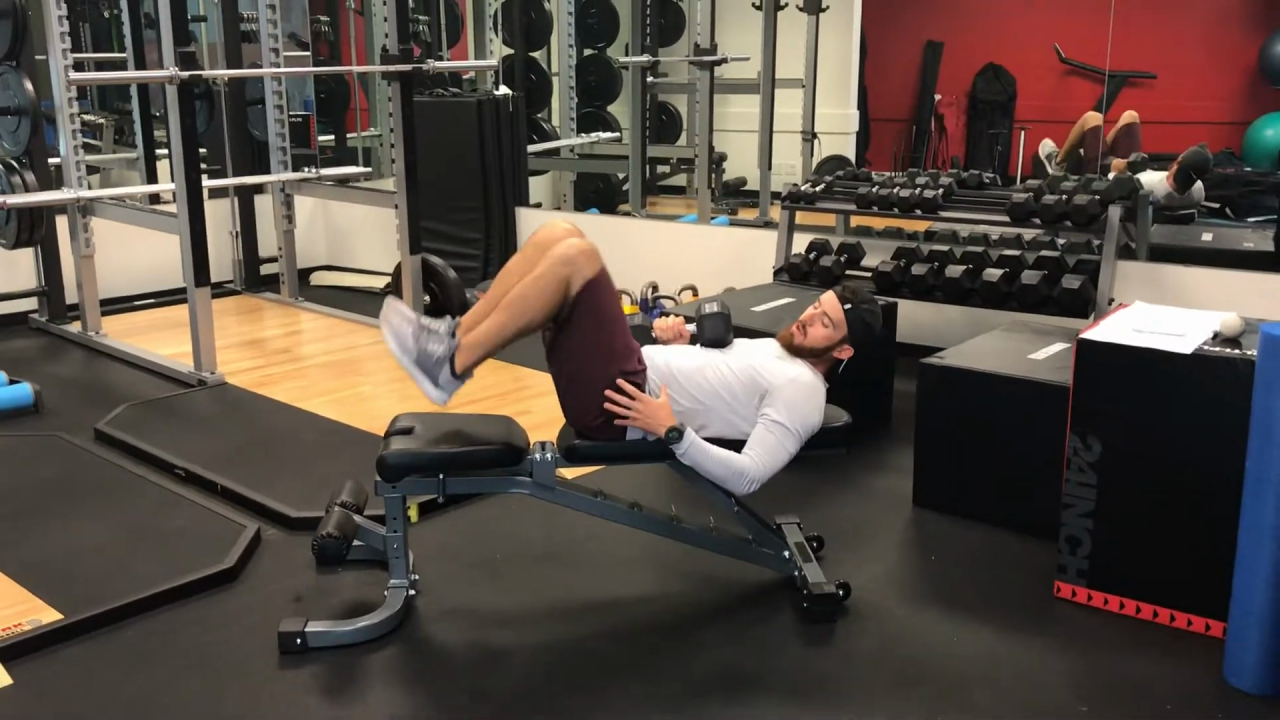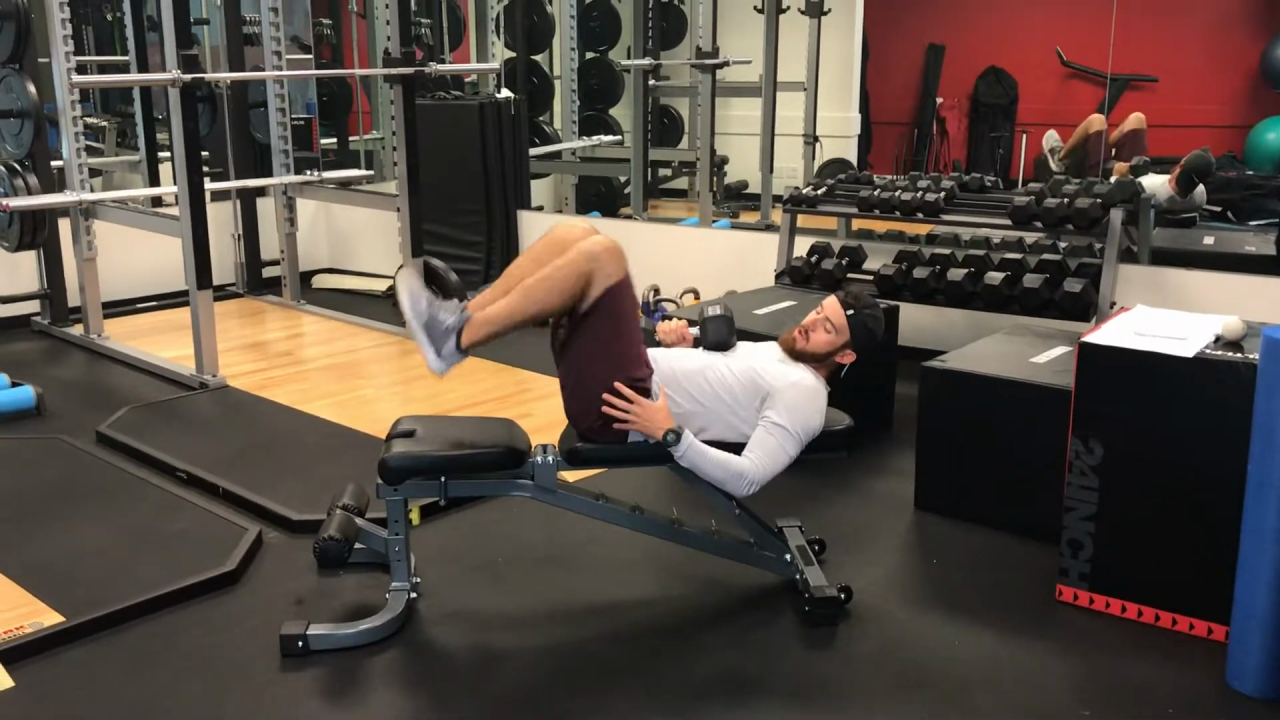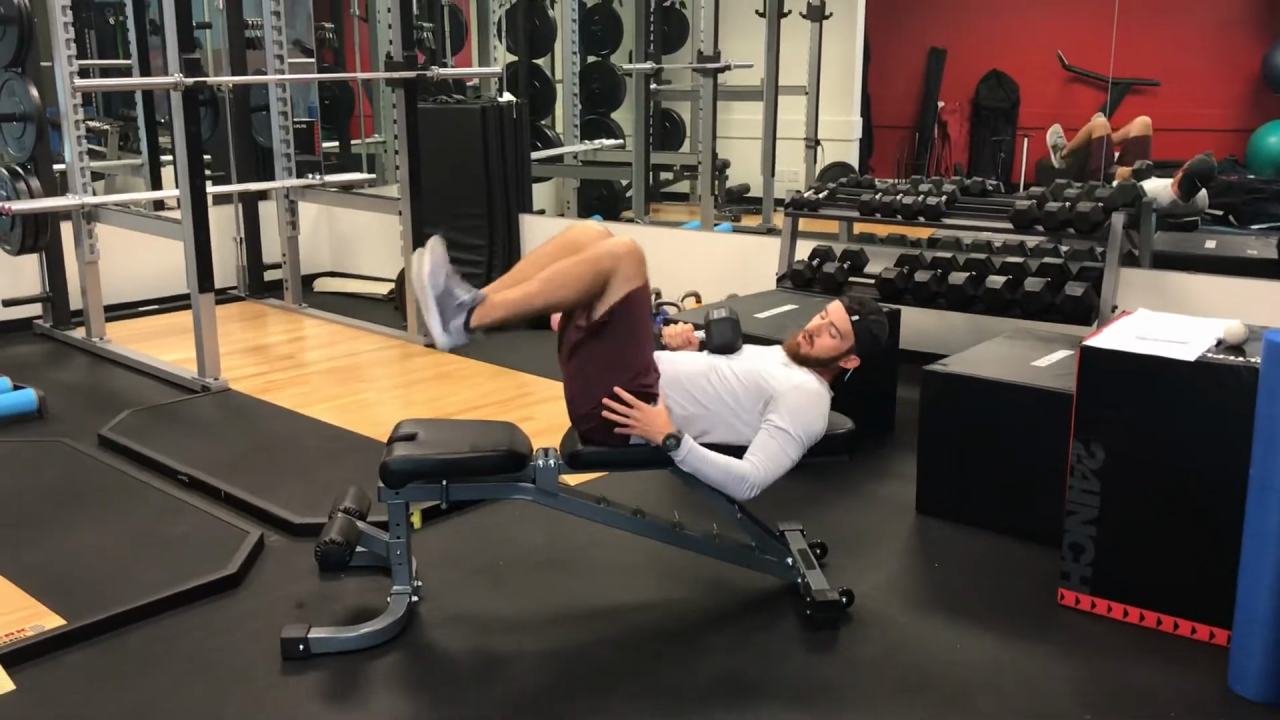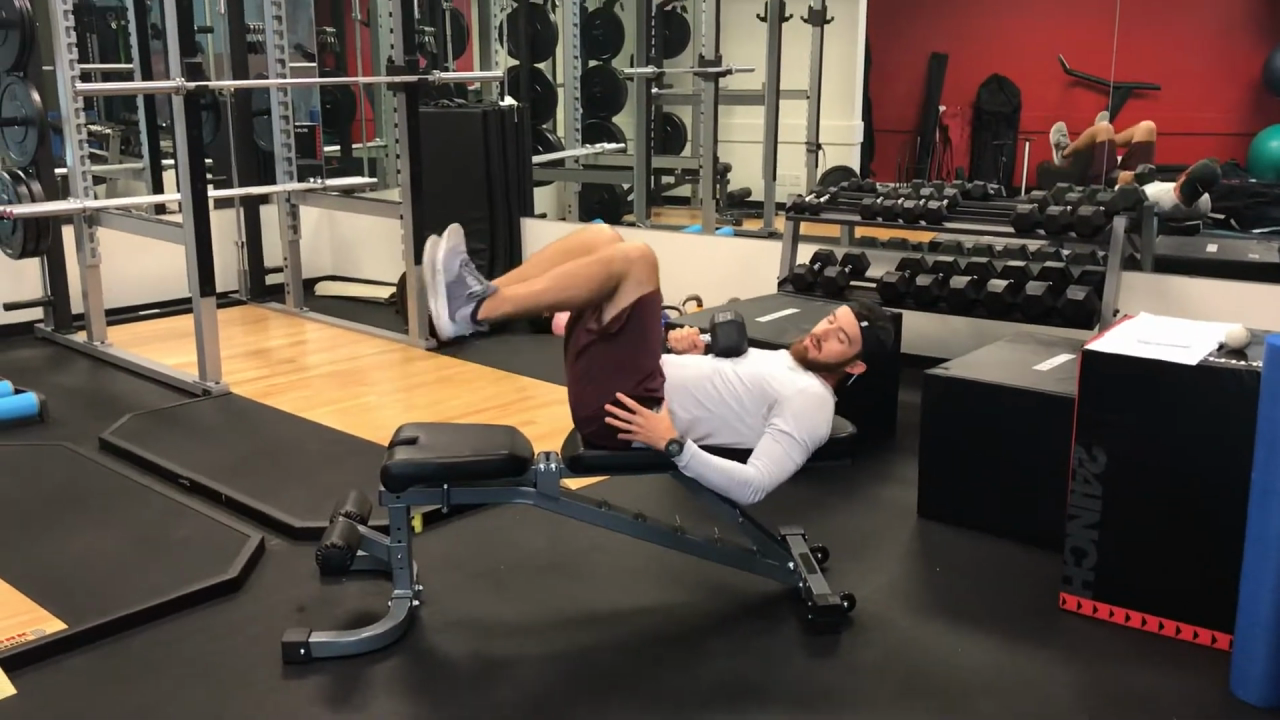
dt=0.1s
person 1, frame 1
left shoulder: (800, 392)
right shoulder: (776, 352)
left elbow: (747, 476)
left wrist: (672, 431)
right wrist: (678, 342)
left hip: (615, 404)
right hip: (634, 369)
left knee: (572, 259)
right knee: (557, 235)
left ankle: (450, 368)
right ankle: (451, 339)
person 1, frame 2
left shoulder: (802, 396)
right shoulder: (776, 355)
left elbow: (747, 478)
left wrist: (670, 434)
right wrist: (682, 344)
left hip: (615, 406)
right hip: (635, 378)
left knee: (602, 253)
right knee: (577, 234)
left ankle: (456, 340)
right ankle: (460, 322)
person 1, frame 3
left shoulder: (804, 399)
right shoulder: (781, 359)
left elbow: (748, 481)
left wrist: (670, 439)
right wrist: (687, 349)
left hip: (619, 409)
right hip: (635, 385)
left knee: (621, 254)
right knee: (592, 235)
left ankle: (465, 320)
right ankle: (469, 306)
person 1, frame 4
left shoulder: (809, 403)
right shoulder: (784, 364)
left elbow: (752, 487)
left wrist: (673, 444)
right wrist: (692, 350)
left hip: (624, 410)
right hip: (638, 386)
left knee: (636, 259)
right knee: (604, 239)
left ankle: (471, 310)
right ankle: (479, 295)
